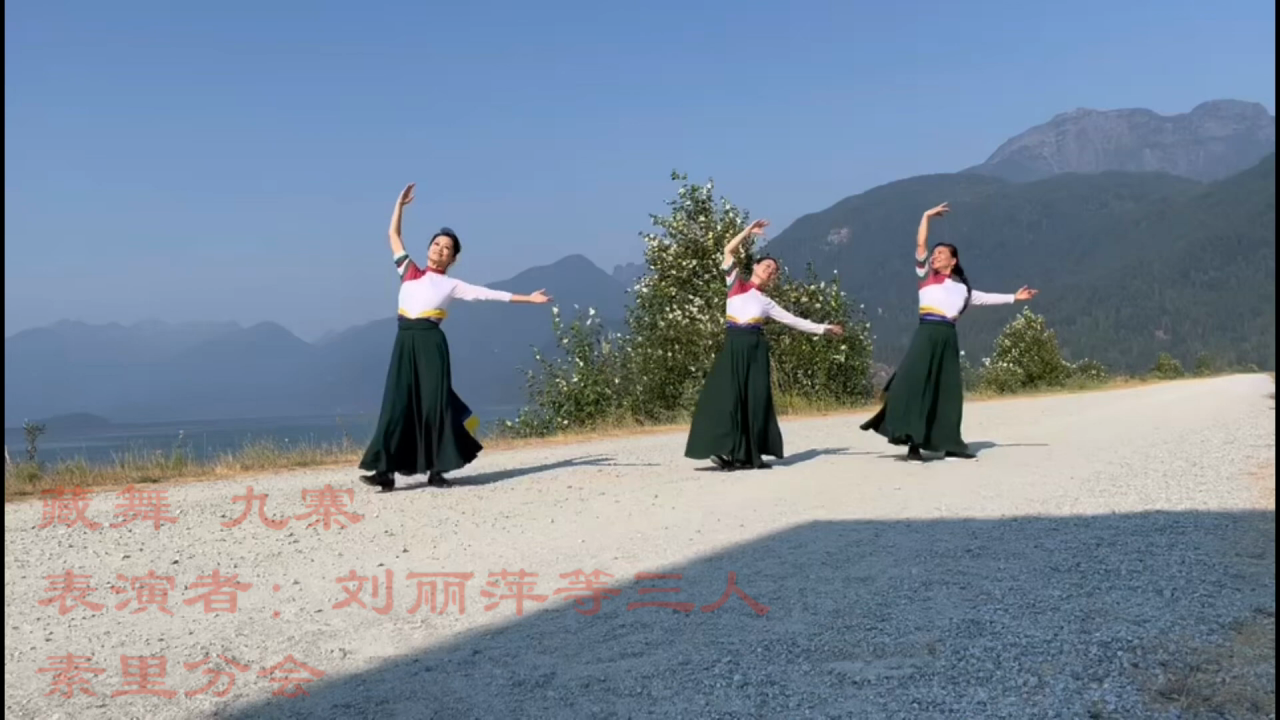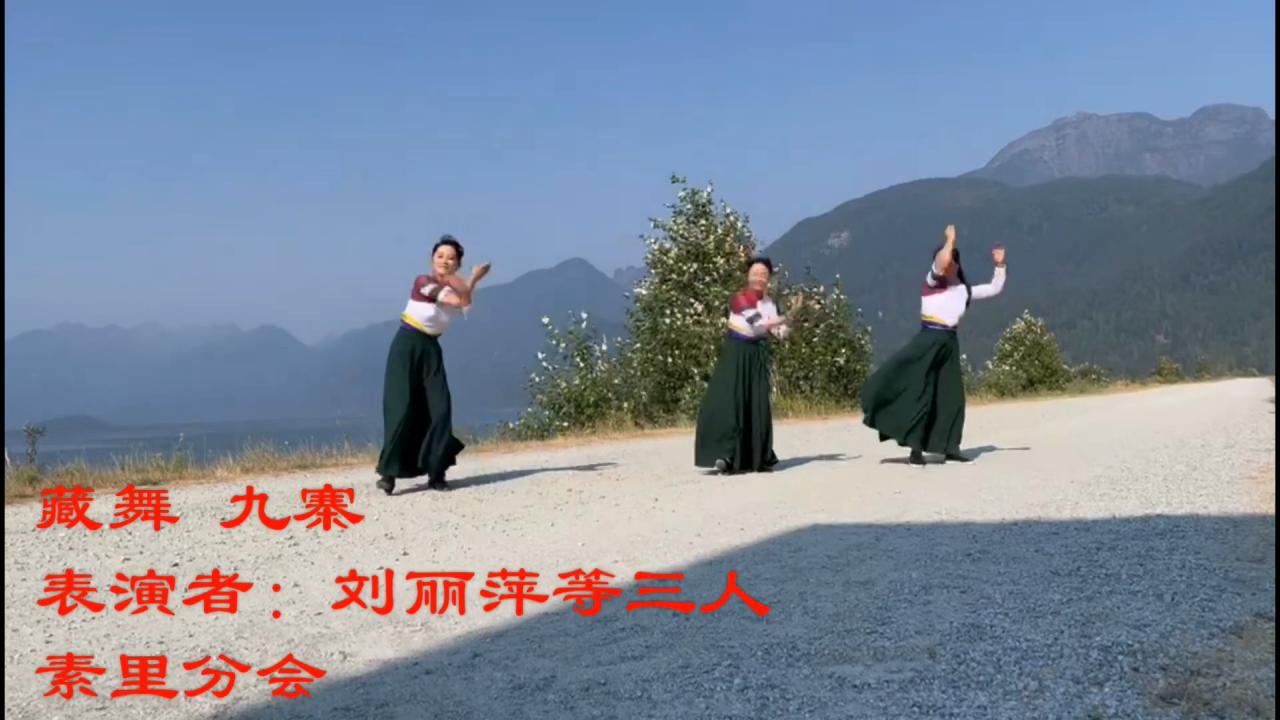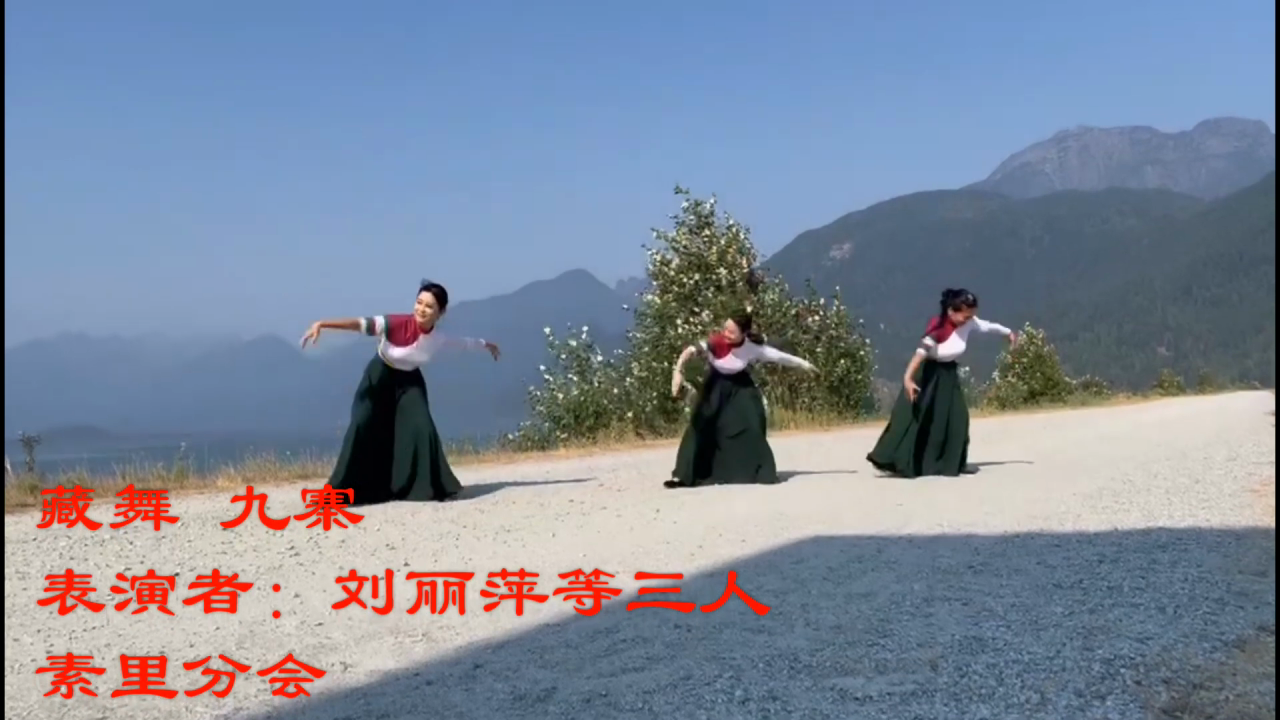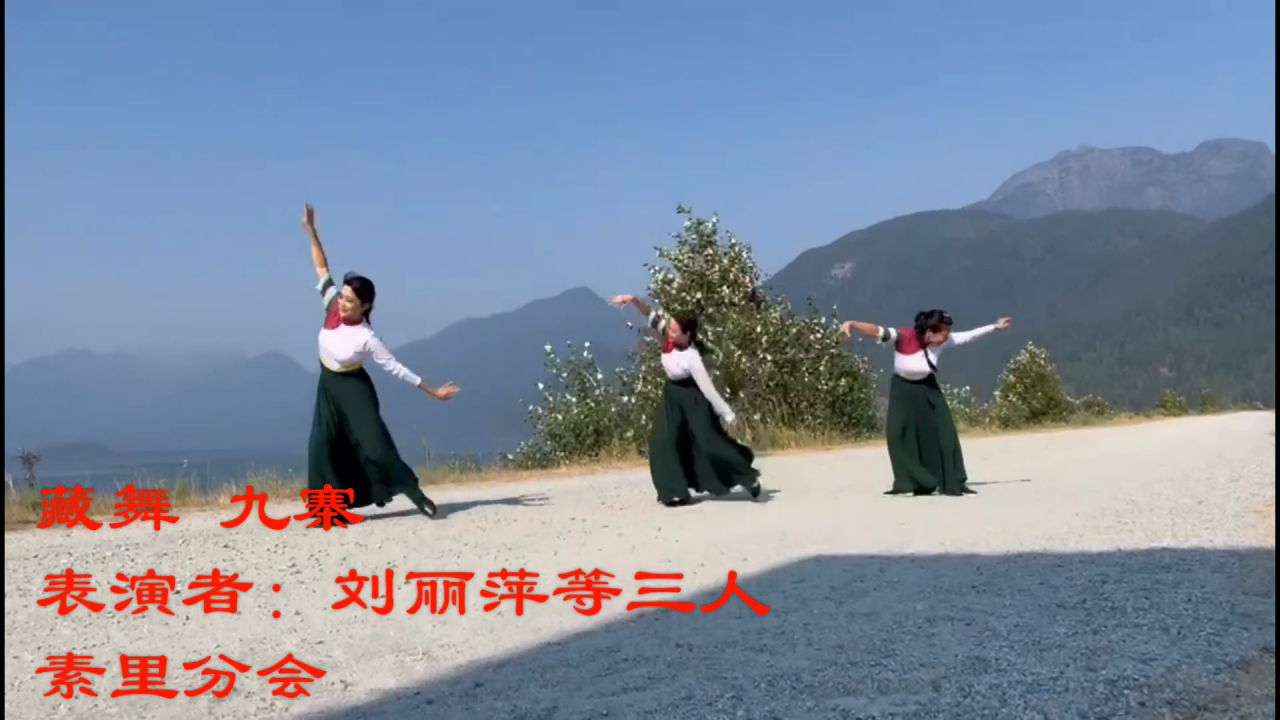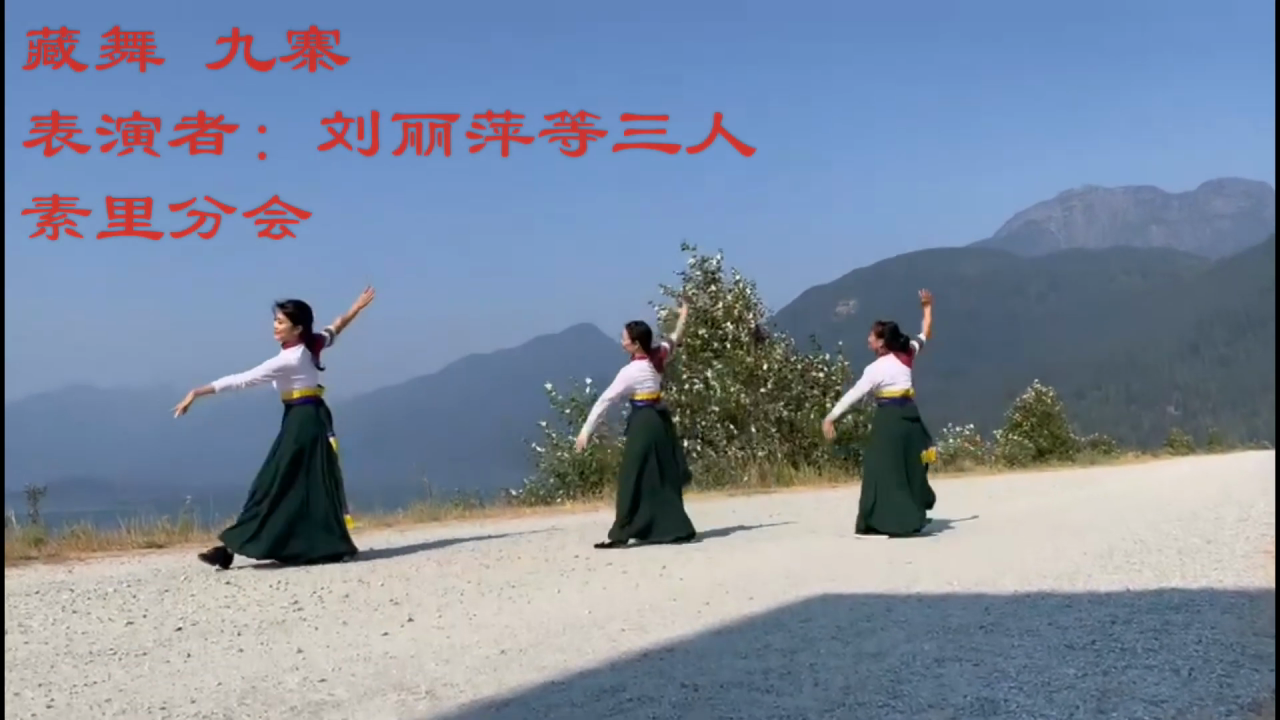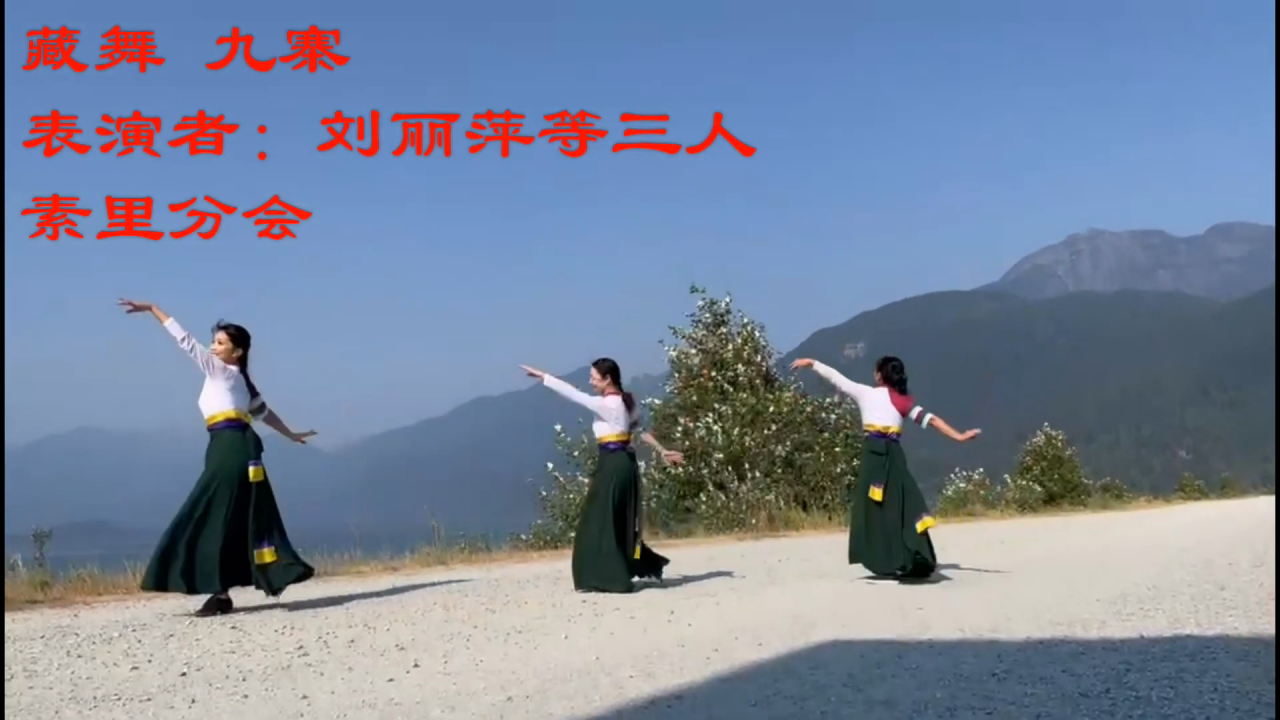
dt=0.5s
person 1, frame 1
left shoulder: (452, 285)
right shoulder: (409, 271)
left elbow: (486, 294)
right elbow: (393, 234)
left wrist: (526, 298)
right wrist: (400, 203)
left hip: (430, 342)
right hip: (404, 342)
left knee: (433, 402)
right knee: (396, 403)
left ankle: (436, 469)
right ankle: (385, 470)
person 1, frame 2
left shoulder: (454, 294)
right shoulder: (422, 283)
left elbow: (464, 300)
right elbow: (459, 300)
left wrist: (473, 280)
right wrist: (474, 278)
left hip: (430, 354)
right hip: (405, 350)
left knee: (438, 410)
right knee: (401, 410)
left ankle: (435, 473)
right ankle: (389, 473)
person 1, frame 3
left shoulder: (440, 339)
right shoulder: (397, 324)
left elbow: (463, 343)
right elbow: (361, 324)
left wrist: (486, 345)
right wrist: (322, 325)
left hip: (409, 384)
right hip: (378, 378)
left knee: (422, 429)
right knee: (361, 429)
left ankle: (435, 486)
right ankle: (343, 488)
person 1, frame 4
left shoulder: (366, 338)
right shoulder: (333, 309)
left elbow: (395, 368)
right elbow: (322, 269)
left wrist: (431, 391)
right wrist: (311, 230)
left hip: (354, 388)
right hip: (328, 384)
left knee: (373, 445)
right knee: (322, 447)
left ankle: (415, 493)
person 1, frame 5
left shoulder: (286, 360)
right shoulder: (309, 346)
left elbow: (242, 379)
right elbow: (333, 330)
left wrist: (197, 393)
right wrist: (358, 306)
left hip: (303, 425)
right hip: (311, 421)
left knee: (273, 484)
right knee: (315, 485)
left ankle: (232, 547)
right ankle: (337, 546)
person 1, frame 6
left shoulder: (221, 372)
right shoulder: (238, 382)
left elbow: (186, 341)
right elbow: (262, 412)
left wrist: (152, 309)
right wrist: (292, 435)
left hip: (229, 449)
right hip: (235, 449)
left knee: (216, 518)
right knee: (245, 519)
left ankle: (220, 594)
right ankle: (274, 578)
person 2, frame 1
left shoulder: (962, 288)
right shoulder: (927, 276)
left elbow: (985, 299)
right elbow: (920, 246)
left wrist: (1014, 297)
right wrist: (927, 216)
left hip: (948, 337)
right hip: (927, 333)
left knee: (949, 390)
right knee: (916, 381)
left ankle: (950, 445)
right ankle: (914, 443)
person 2, frame 2
left shoulder: (964, 288)
right shoulder: (932, 282)
left elbow: (995, 289)
right elbow: (940, 264)
left wrist: (999, 265)
right wrist: (950, 240)
left hip: (949, 344)
right hip: (928, 341)
left knee: (953, 398)
right knee: (917, 391)
left ankle: (949, 450)
right ankle: (915, 448)
person 2, frame 3
left shoulder: (969, 323)
right shoulder: (937, 326)
left elbow: (987, 326)
right elbow: (921, 352)
left wrist: (1007, 332)
right wrist: (908, 377)
left hip: (947, 370)
right hip: (928, 371)
left knee: (955, 416)
right knee: (912, 414)
left ankle: (951, 463)
right ankle: (895, 461)
person 2, frame 4
left shoulder: (942, 341)
right shoulder: (905, 338)
left elbow: (967, 336)
right elbow: (877, 331)
left wrist: (994, 327)
right wrist: (851, 324)
left hip: (926, 392)
right hip: (902, 390)
left knee: (944, 432)
right knee: (898, 435)
left ankle: (954, 483)
right ankle: (909, 482)
person 2, frame 5
left shoulder: (876, 369)
right shoulder: (906, 355)
left elbow: (854, 394)
right elbow: (925, 335)
left wrist: (831, 417)
right wrist: (927, 307)
left hip: (892, 418)
right hip: (909, 415)
left knee: (881, 469)
right knee: (908, 468)
left ankle: (879, 523)
right ankle: (912, 519)
person 2, frame 6
left shoulder: (867, 394)
right shoulder: (905, 401)
left elbow: (838, 379)
right elbow: (929, 419)
left wrist: (812, 363)
right wrist: (959, 436)
left hip: (874, 452)
right hip: (894, 454)
left knee: (875, 510)
right knee: (899, 507)
left ankle: (886, 566)
right ankle: (912, 564)
person 3, frame 1
left shoulder: (766, 302)
right shoulder: (735, 283)
left elbow: (793, 321)
right elbow: (728, 251)
left wrist: (823, 328)
right wrist: (749, 230)
left hip: (755, 348)
right hip: (733, 347)
left knee: (755, 399)
right knee: (727, 397)
left ankle: (750, 455)
right ankle: (727, 452)
person 3, frame 2
left shoulder: (768, 304)
right shoulder: (741, 299)
left elbow: (780, 331)
right elbow: (759, 325)
left wrist: (781, 329)
right wrist: (777, 322)
left hip: (756, 357)
right hip: (734, 354)
left knee: (756, 406)
right knee: (727, 403)
left ankle: (757, 459)
right ankle: (728, 457)
person 3, frame 3
left shoulder: (753, 348)
right shoulder: (716, 340)
left elbow: (779, 356)
right elbow: (691, 350)
left wrist: (802, 363)
right wrist: (677, 371)
left hip: (741, 387)
right hip: (716, 384)
left knee: (752, 426)
right knee: (700, 424)
left ankle: (762, 471)
right ankle: (682, 475)
person 3, frame 4
left shoulder: (692, 358)
right shoulder: (669, 338)
left elbow: (708, 389)
right elbow: (651, 314)
left wrist: (727, 415)
right wrist: (633, 300)
left hip: (692, 396)
right hip: (672, 393)
left knee: (709, 443)
right knee: (662, 443)
left ankle: (748, 477)
right ankle: (677, 492)
person 3, frame 5
left shoulder: (631, 372)
right shoulder: (657, 356)
left elbow: (605, 399)
right elbow: (674, 339)
left wrist: (585, 431)
right wrist: (683, 316)
left hip: (643, 421)
right hip: (658, 419)
left knee: (633, 478)
right knee: (660, 478)
left ankle: (621, 534)
right ankle: (679, 528)
person 3, frame 6
left shoulder: (608, 404)
right shoulder: (623, 402)
left elbow: (574, 394)
right elbow: (640, 429)
left wrist: (543, 376)
right wrist: (662, 451)
left hip: (614, 464)
right hip: (621, 462)
left knee: (605, 522)
right knee: (610, 520)
left ankle: (618, 579)
